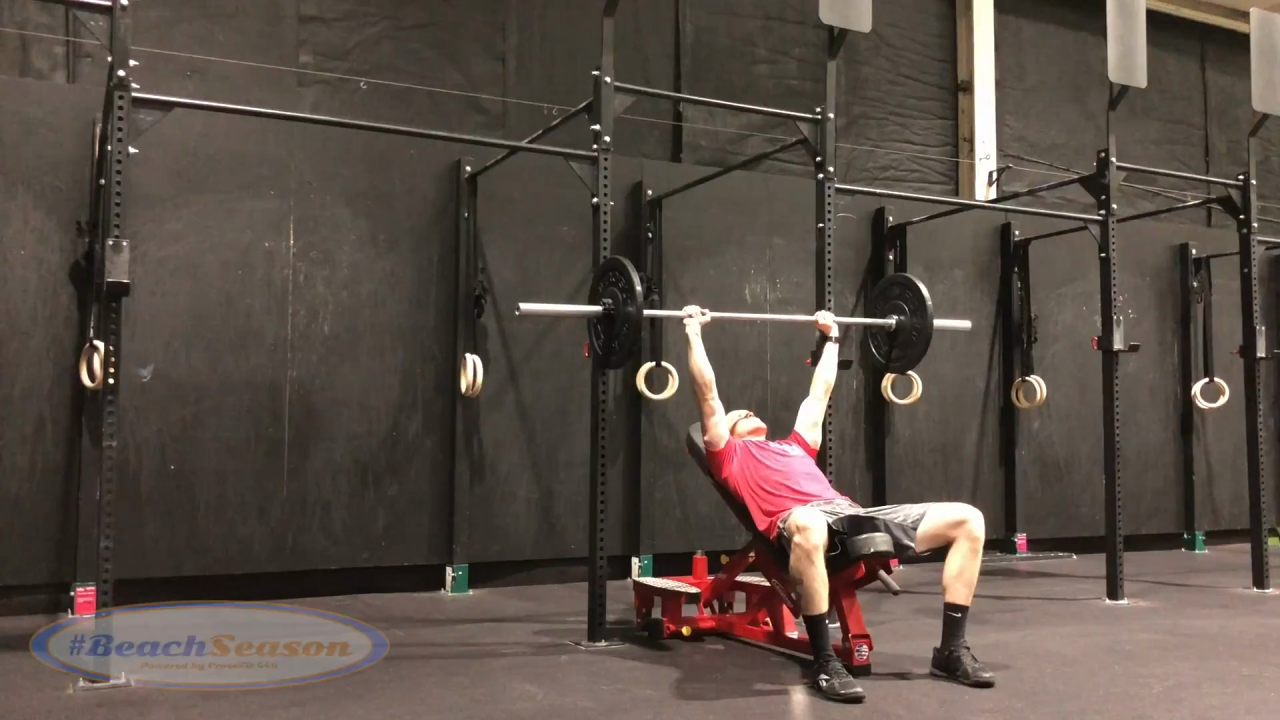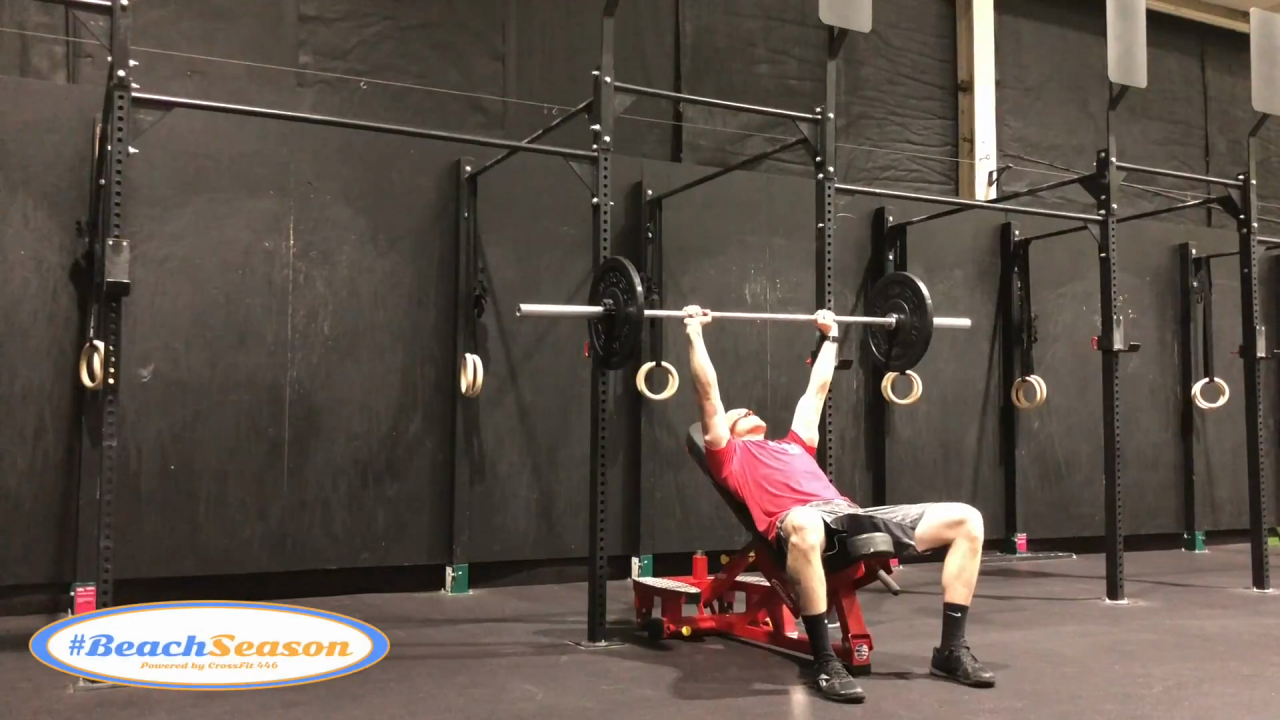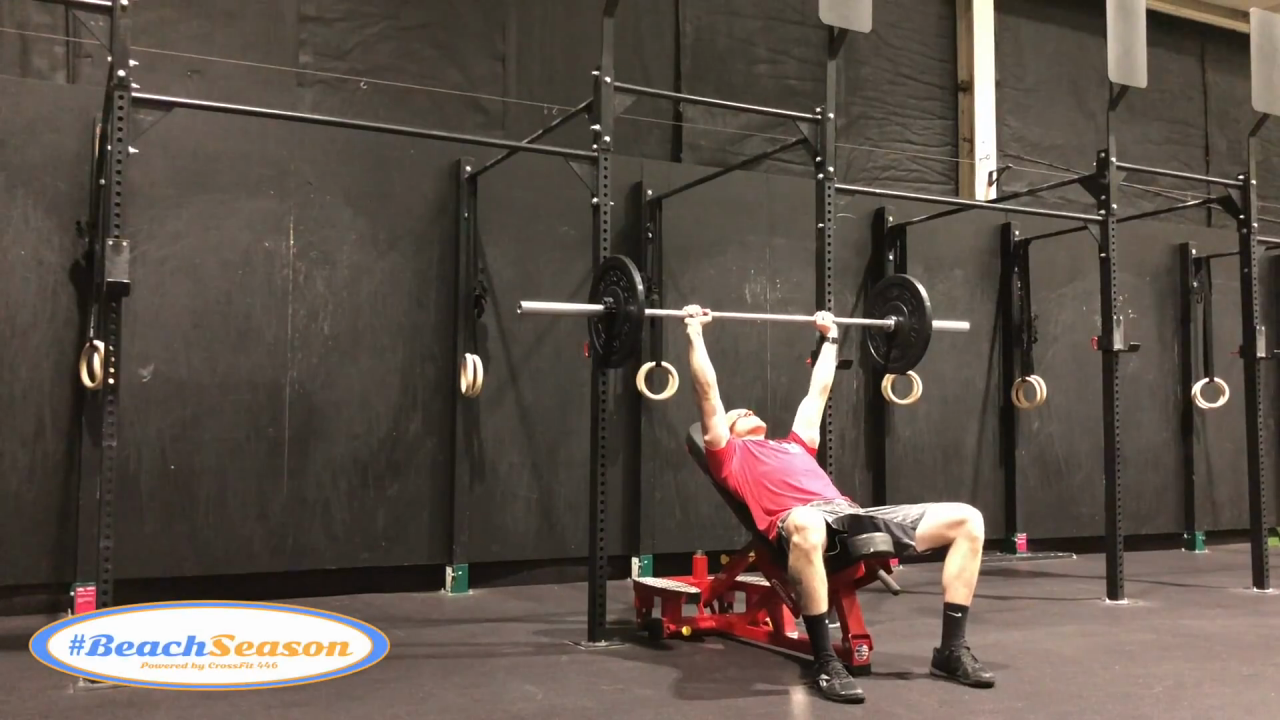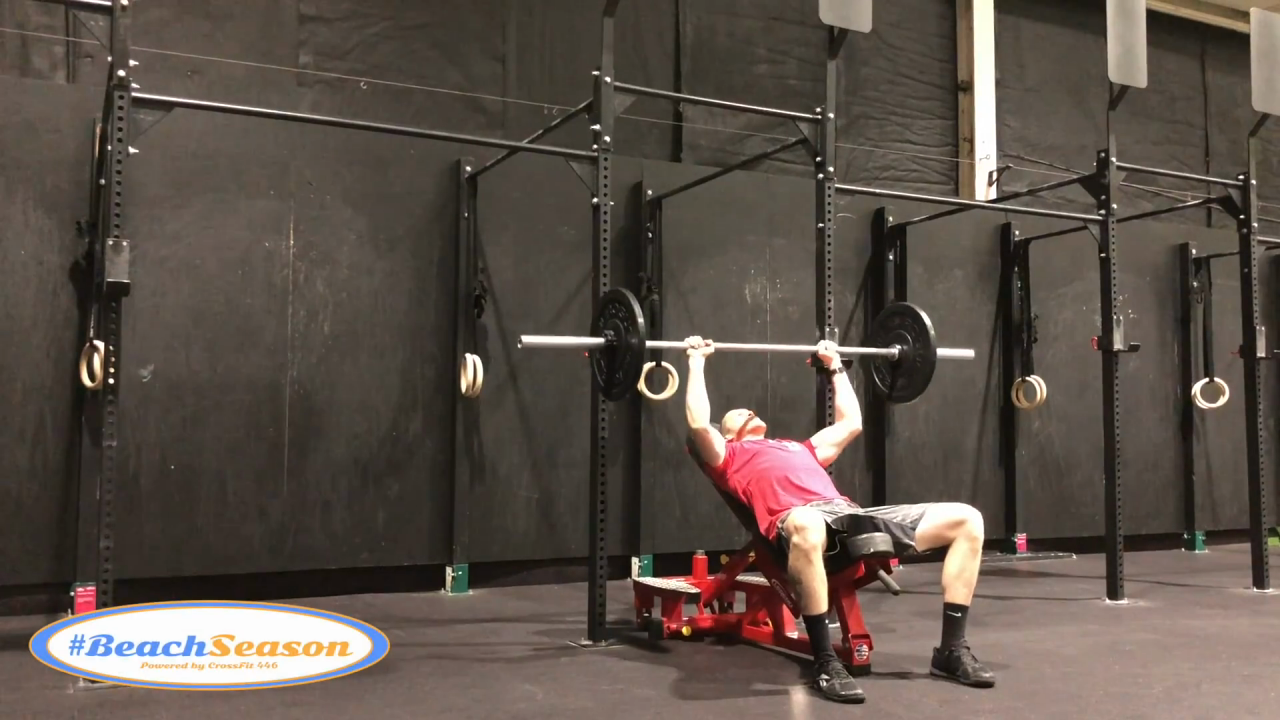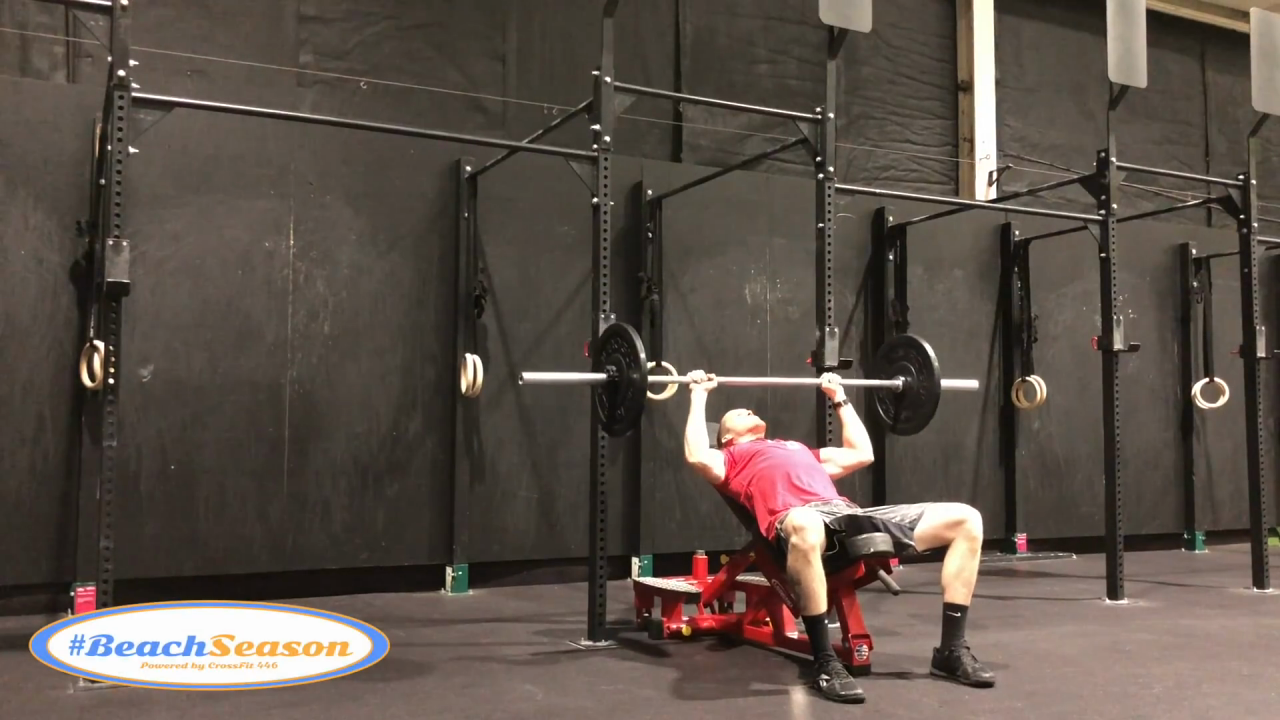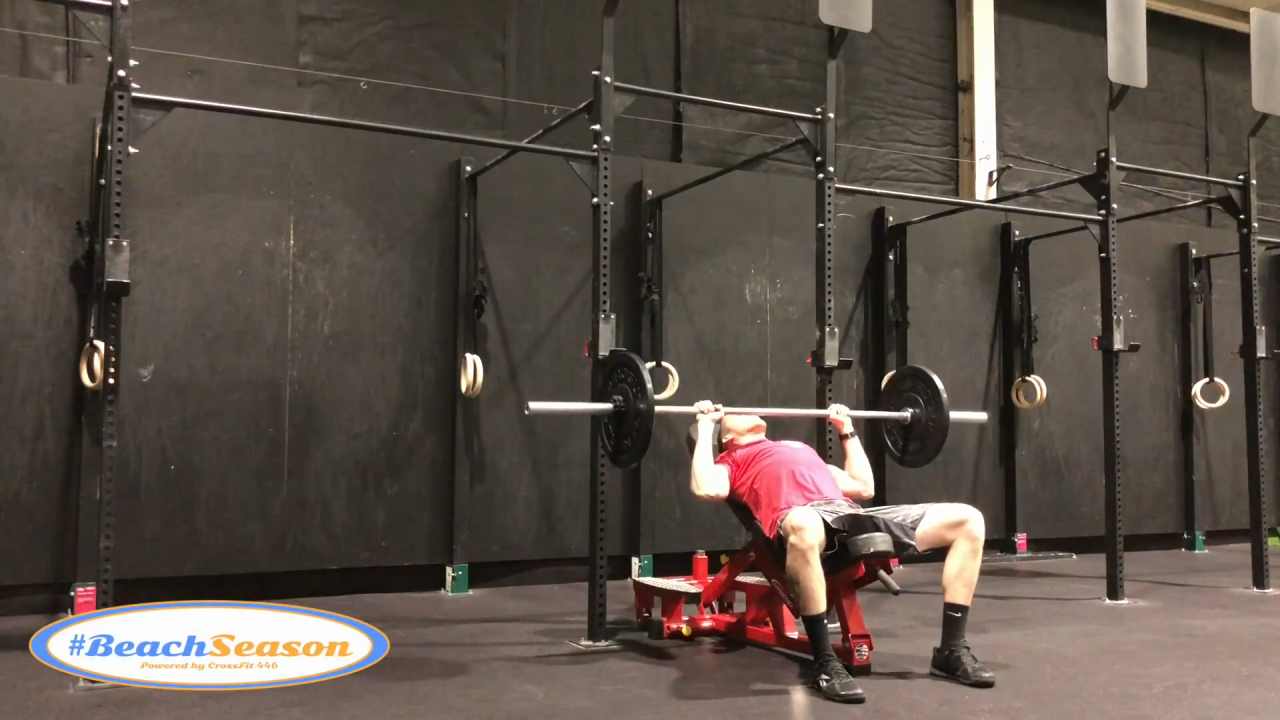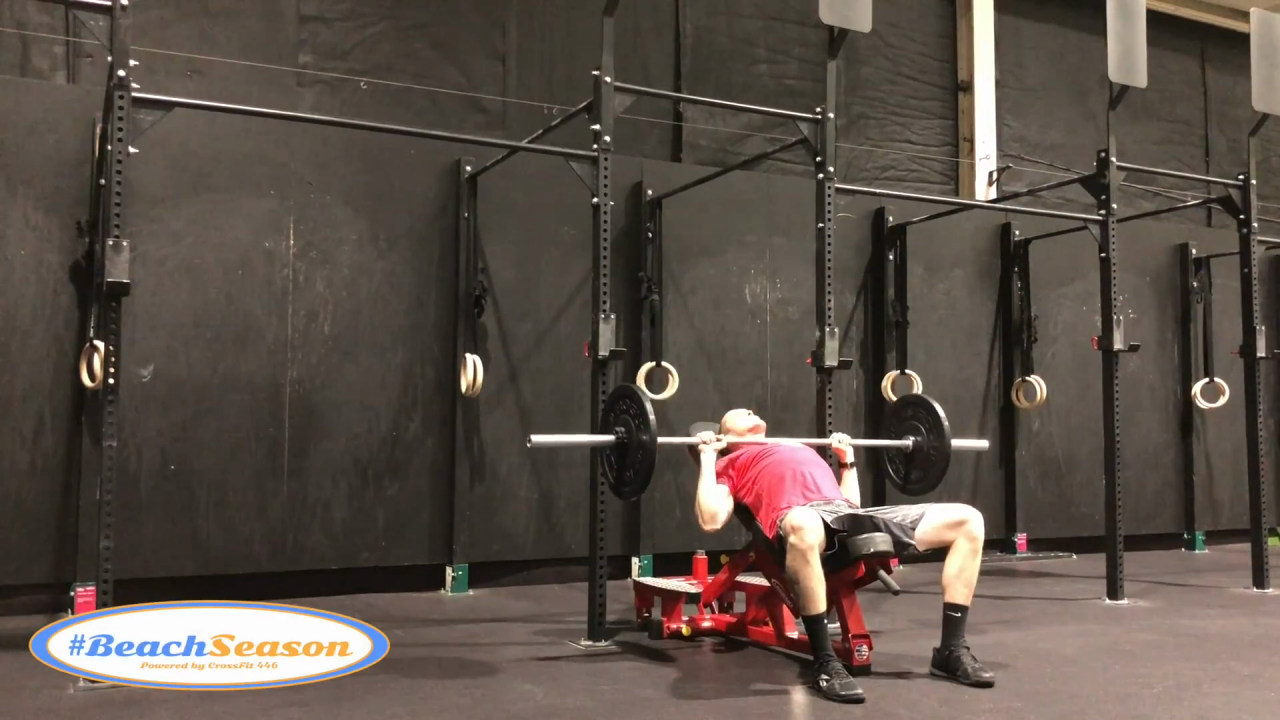
dt=0.5s
person 1, frame 1
left shoulder: (795, 446)
right shoulder: (730, 455)
left elbow: (820, 393)
right elbow: (707, 394)
left wrist: (832, 336)
right wrist: (694, 333)
left hip: (853, 514)
right hip: (802, 520)
left knee: (968, 520)
right knee: (808, 526)
left ankle: (952, 650)
right ankle: (825, 662)
person 1, frame 2
left shoulder: (795, 445)
right shoulder: (729, 453)
left elbow: (817, 389)
right elbow: (708, 393)
left wrist: (831, 335)
right wrist: (695, 333)
left hip: (851, 515)
right hip: (802, 522)
left knee: (966, 519)
right knee: (804, 527)
left ankle: (952, 650)
right ankle: (825, 662)
person 1, frame 3
left shoulder: (795, 444)
right shoulder: (729, 454)
left elbow: (818, 392)
right elbow: (707, 393)
left wrist: (830, 336)
right wrist: (695, 332)
left hip: (852, 515)
right hip: (802, 521)
left knee: (967, 521)
right knee: (806, 527)
left ankle: (952, 650)
right ankle: (826, 662)
person 1, frame 4
left shoulder: (798, 448)
right shoulder: (729, 457)
left elbow: (851, 424)
right elbow: (699, 425)
left wrist: (835, 367)
right wrist: (697, 362)
left hip: (852, 514)
right hip: (801, 521)
left knee: (967, 520)
right knee: (806, 527)
left ankle: (952, 650)
right ankle: (826, 662)
person 1, frame 5
left shoulder: (799, 449)
right shoulder: (730, 459)
left elbow: (862, 454)
right elbow: (699, 457)
left wrist: (839, 399)
right wrist: (699, 395)
left hip: (852, 514)
right hip: (800, 519)
left knee: (966, 520)
right knee: (805, 526)
left ankle: (952, 650)
right ankle: (825, 662)
person 1, frame 6
left shoulder: (801, 449)
right shoulder: (731, 460)
left elbow: (864, 488)
right elbow: (706, 489)
left wrist: (847, 430)
right wrist: (705, 427)
left hip: (853, 514)
right hip: (804, 519)
left knee: (967, 521)
right knee: (804, 527)
left ankle: (952, 651)
right ankle: (825, 663)
person 1, frame 7
left shoulder: (803, 451)
right shoulder: (730, 464)
right elbow: (711, 521)
left wrist: (846, 459)
right wrist: (707, 457)
left hip: (851, 516)
right hip: (803, 518)
left knee: (967, 521)
right knee: (804, 526)
left ankle: (952, 651)
right ankle: (825, 662)
